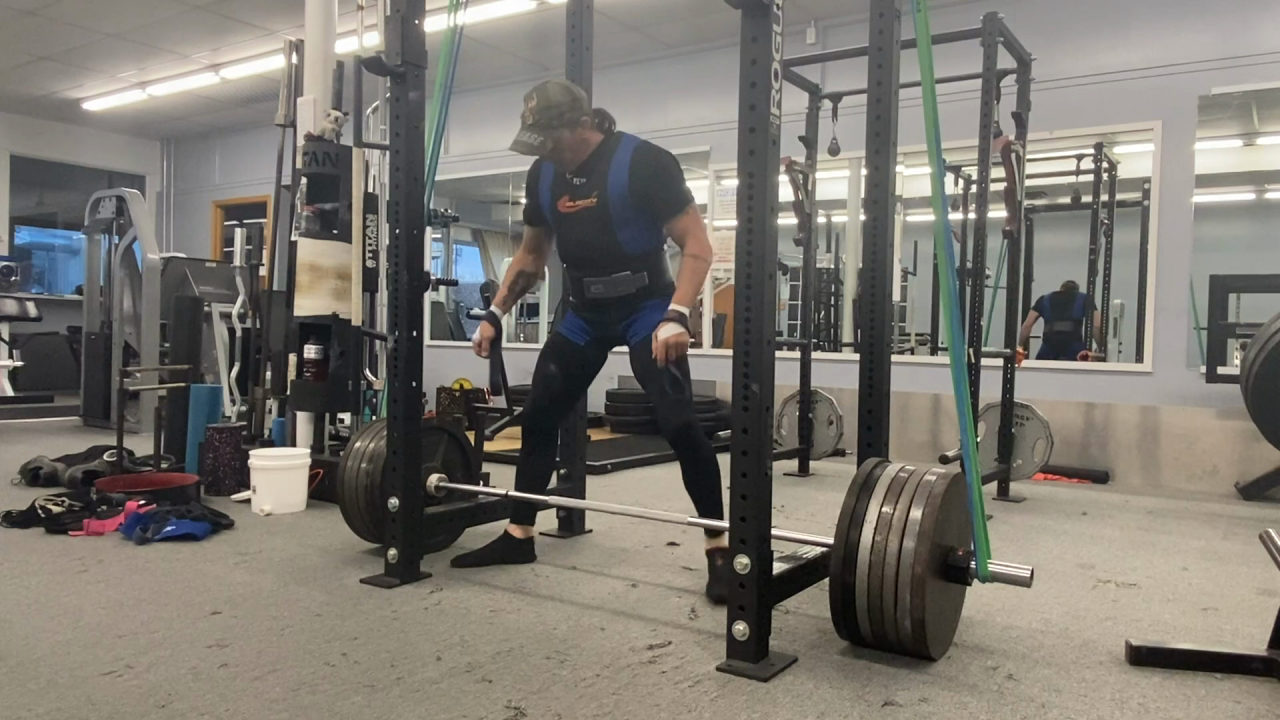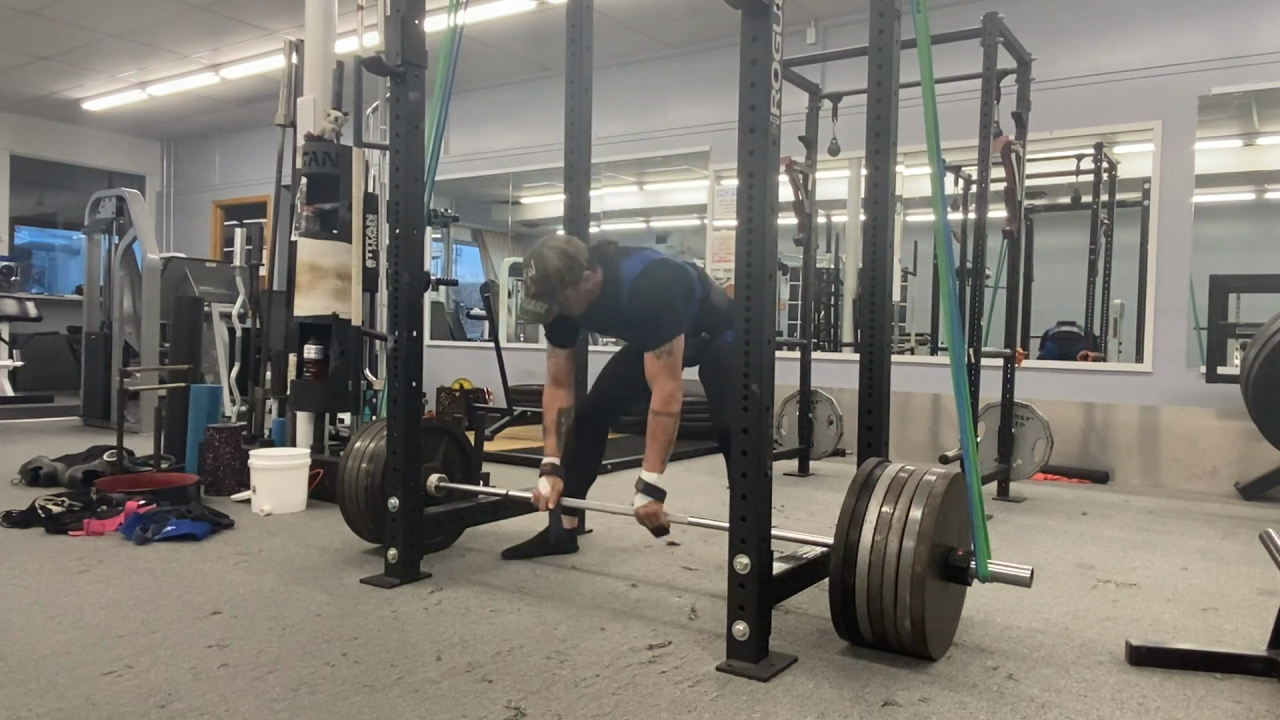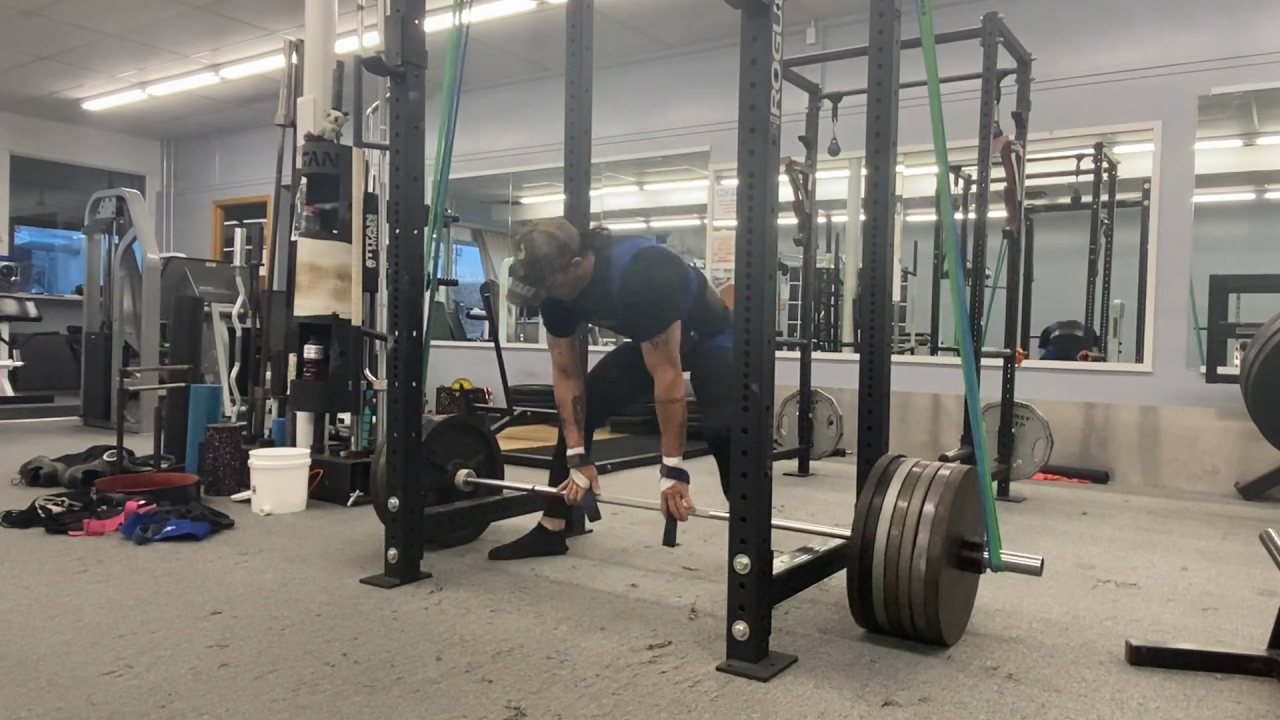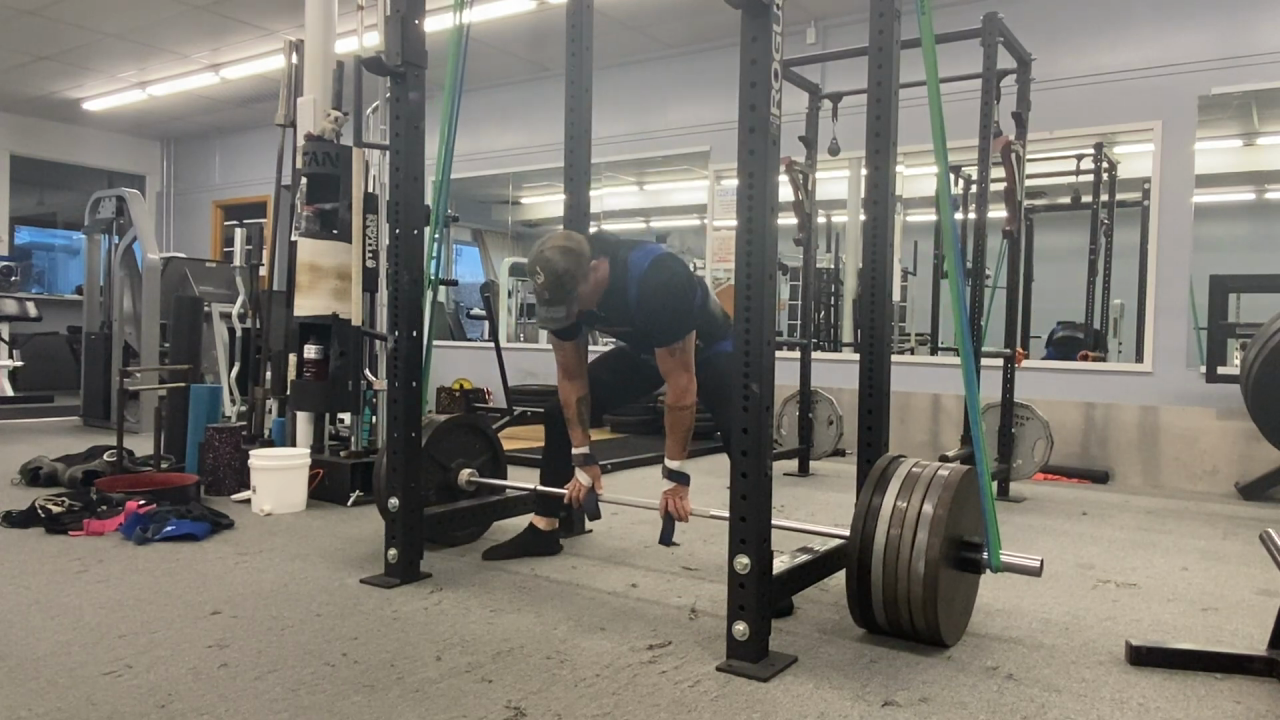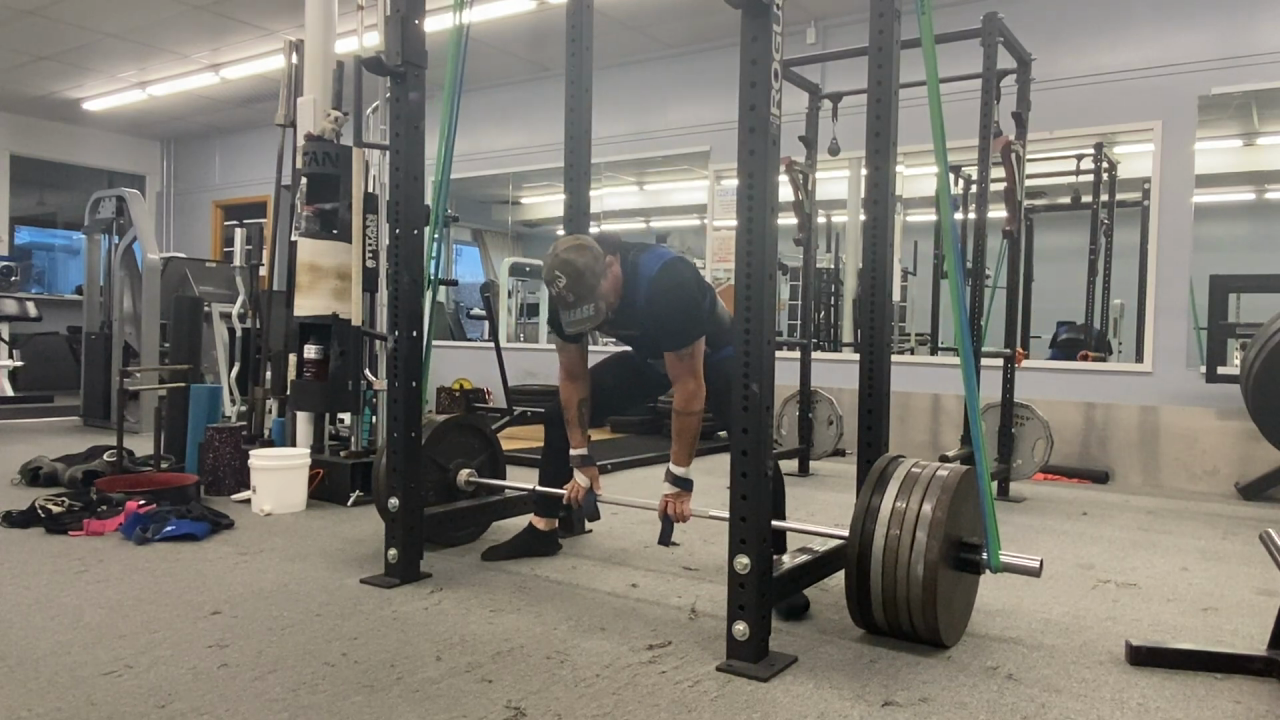
dt=1s
person 1, frame 1
left shoulder: (644, 163)
right shoulder: (542, 176)
left elbow: (695, 243)
right elbow: (530, 255)
left wrist: (676, 315)
right wrist: (494, 314)
left hip: (645, 308)
right hip: (584, 313)
left knee: (678, 422)
right knee: (537, 416)
left ankle: (720, 550)
right ankle: (518, 535)
person 1, frame 2
left shoulder: (650, 283)
right shoulder: (561, 298)
left elbow: (666, 390)
right elbow: (559, 385)
left wrist: (650, 487)
right wrist: (550, 467)
left hip: (714, 332)
left knee: (729, 427)
right knee: (590, 412)
right ankle: (564, 528)
person 1, frame 3
left shoulder: (641, 272)
right shoulder: (555, 288)
left elbow: (666, 375)
right elbow: (566, 373)
left wrist: (673, 470)
right wrist: (577, 459)
left hip: (708, 337)
right hip: (645, 341)
left knee: (721, 430)
right knee: (578, 413)
right ankle: (550, 531)
person 1, frame 4
left shoulder: (657, 279)
right shoulder: (562, 288)
left elbow: (680, 383)
right elbow: (571, 376)
left wrist: (675, 475)
right wrist: (582, 459)
left hip: (707, 348)
right hip: (640, 349)
right knee: (560, 415)
right ankle: (543, 529)
person 1, frame 5
left shoulder: (668, 282)
right shoulder: (570, 290)
left elbow: (688, 387)
right elbow: (573, 377)
left wrist: (678, 479)
right wrist: (580, 461)
left hip: (713, 353)
right hip: (647, 355)
right knee: (560, 416)
right ankle: (542, 530)
